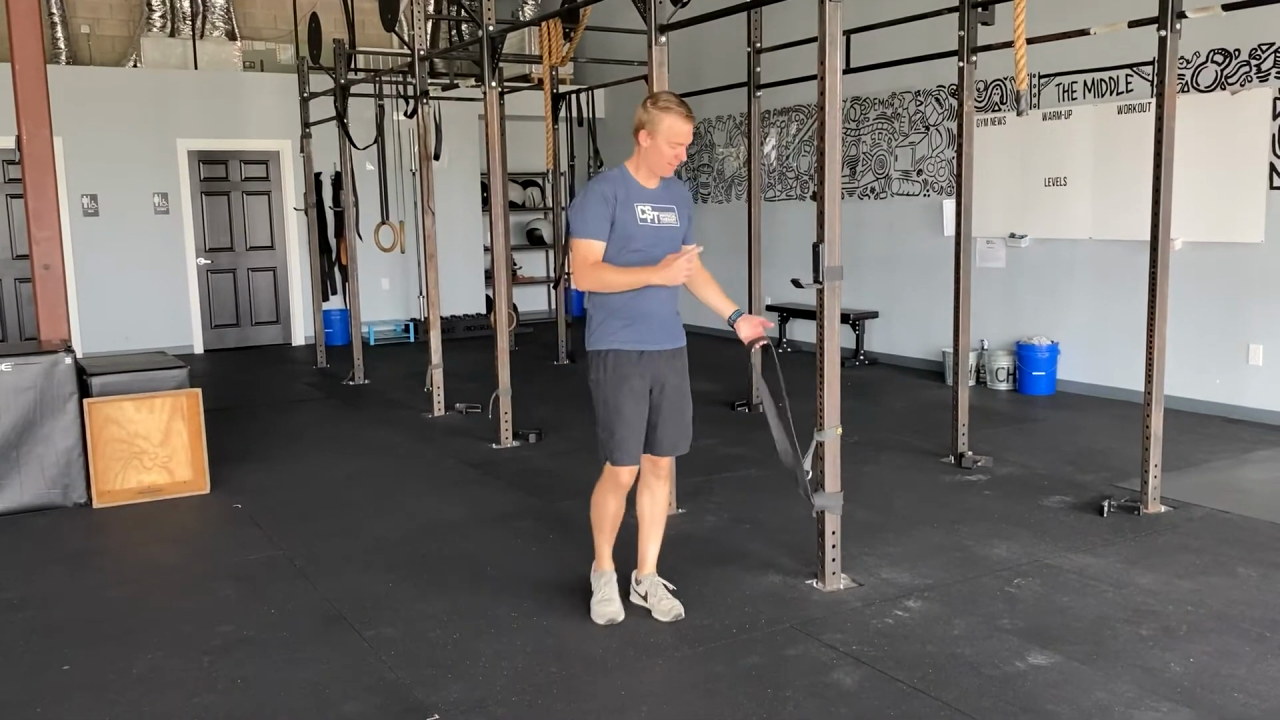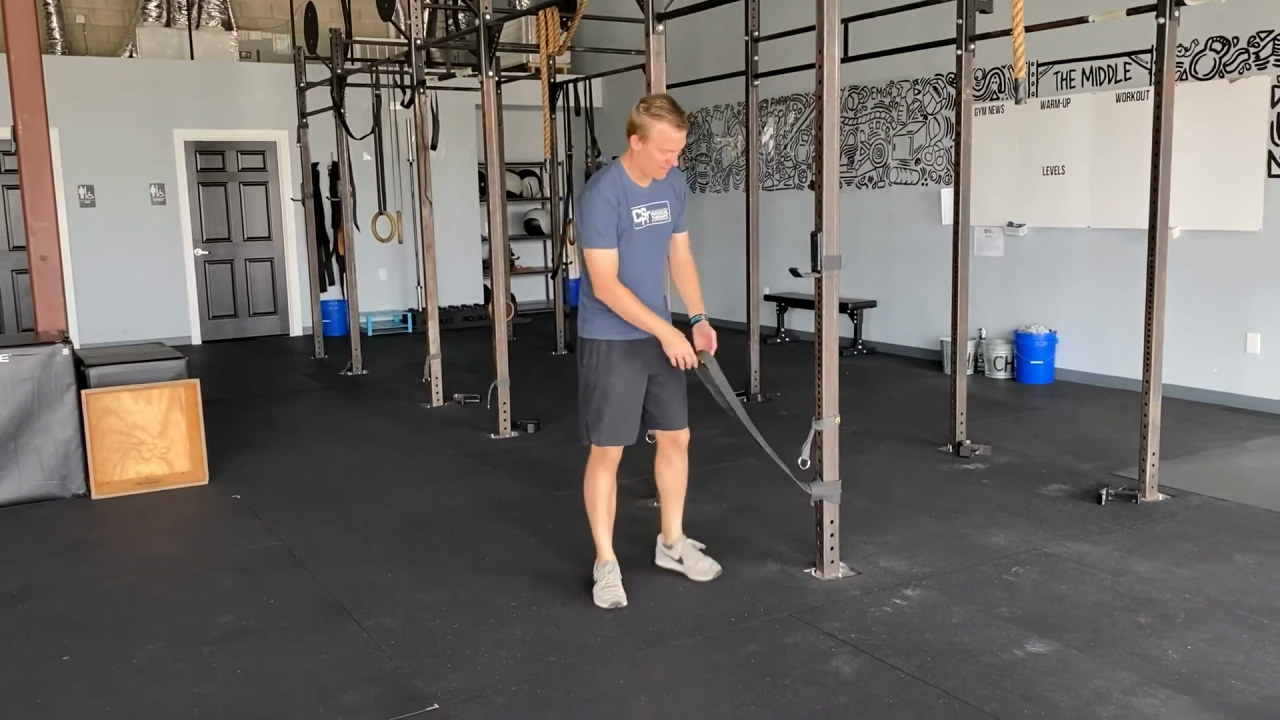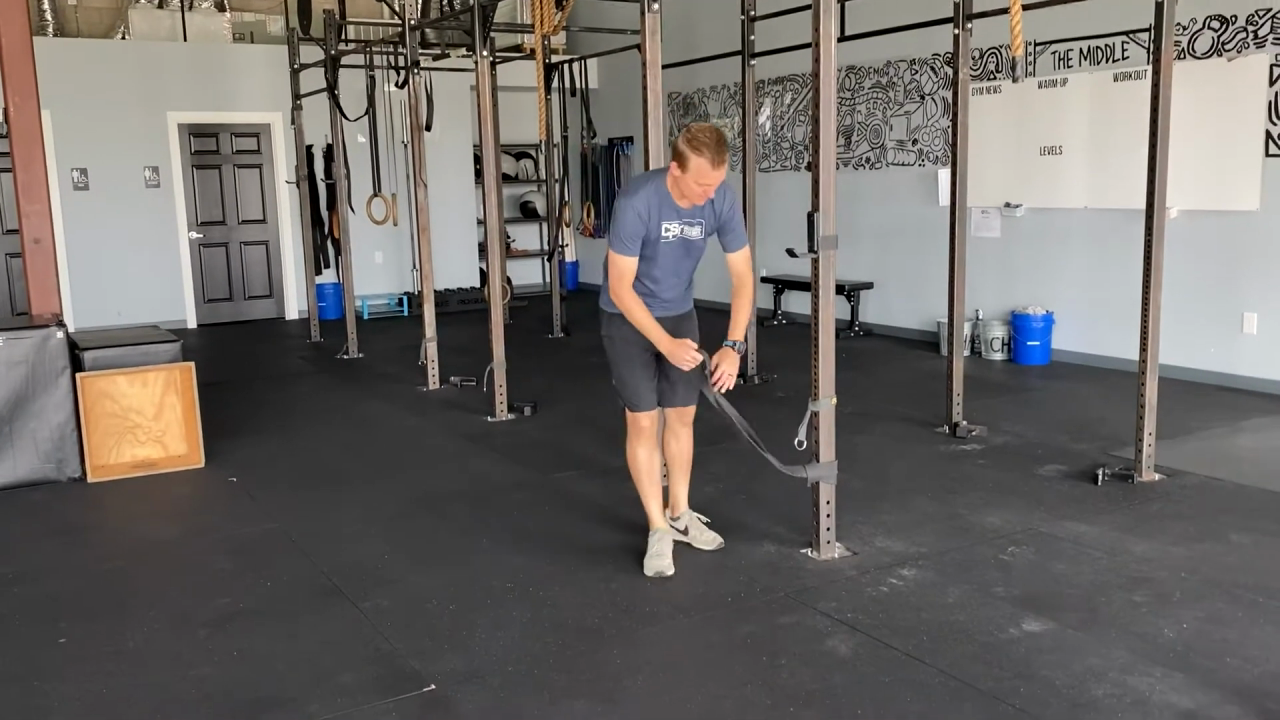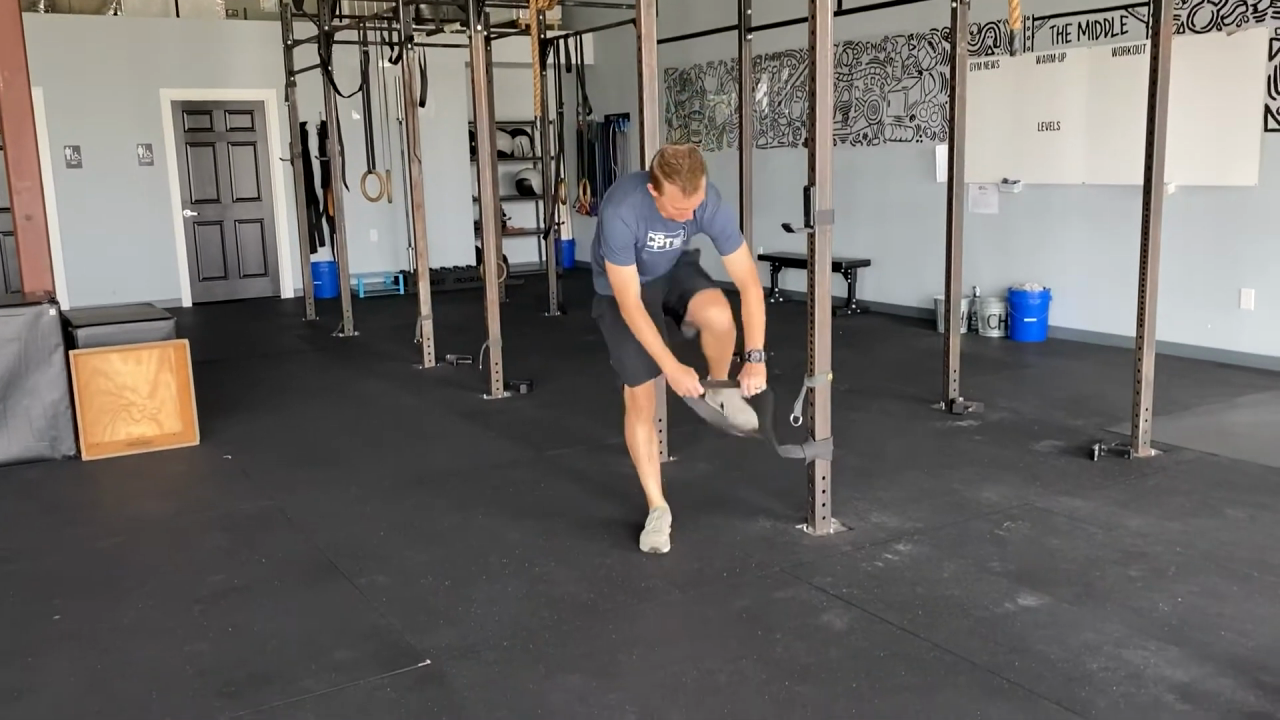
dt=0.5s
person 1, frame 1
left shoulder: (679, 196)
right shoulder: (602, 193)
right elbow: (583, 273)
left wrist: (736, 315)
right wrist: (655, 273)
left hip: (670, 350)
right hip: (615, 352)
left knee: (660, 465)
right knee: (621, 470)
left ankle: (647, 576)
right ankle: (603, 571)
person 1, frame 2
left shoulder: (674, 185)
right shoulder: (602, 195)
right elbow: (605, 285)
left wrist: (698, 319)
right wrist: (665, 332)
left hip: (659, 335)
right hip: (610, 340)
left knee: (676, 438)
right knee: (608, 451)
left ankle: (673, 540)
right ankle: (606, 562)
person 1, frame 3
left shoulder: (723, 200)
right shoulder: (636, 203)
left elbow: (742, 274)
right elbow: (621, 287)
left wrist: (733, 344)
right wrist: (665, 344)
left hip: (679, 312)
right hip: (628, 316)
left knee: (682, 416)
right knee: (643, 421)
left ankle: (679, 513)
right ankle: (657, 530)
person 1, frame 4
left shoulder: (711, 202)
right shoulder: (620, 210)
left elbow: (749, 281)
right elbow: (630, 302)
left wrist: (756, 358)
right wrist: (672, 367)
left hip: (674, 272)
right hip: (619, 289)
left knee: (718, 315)
right knee: (640, 395)
left ankle: (721, 388)
right ankle: (657, 508)
